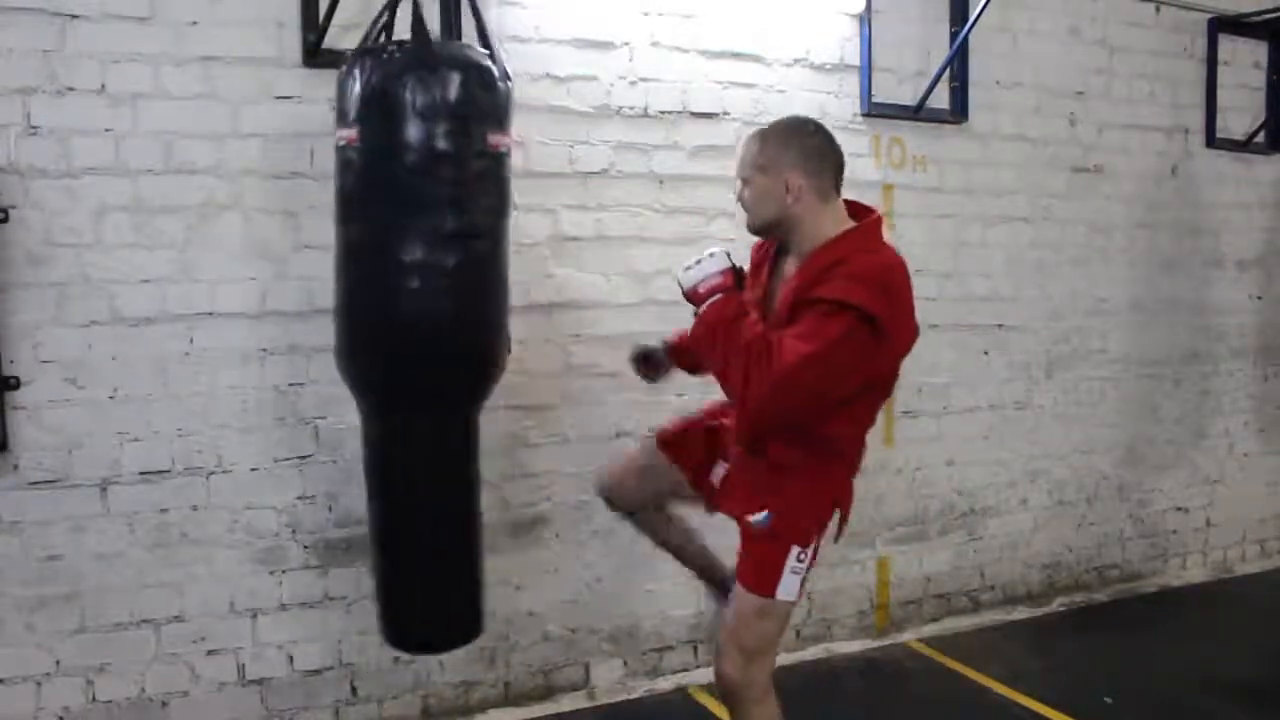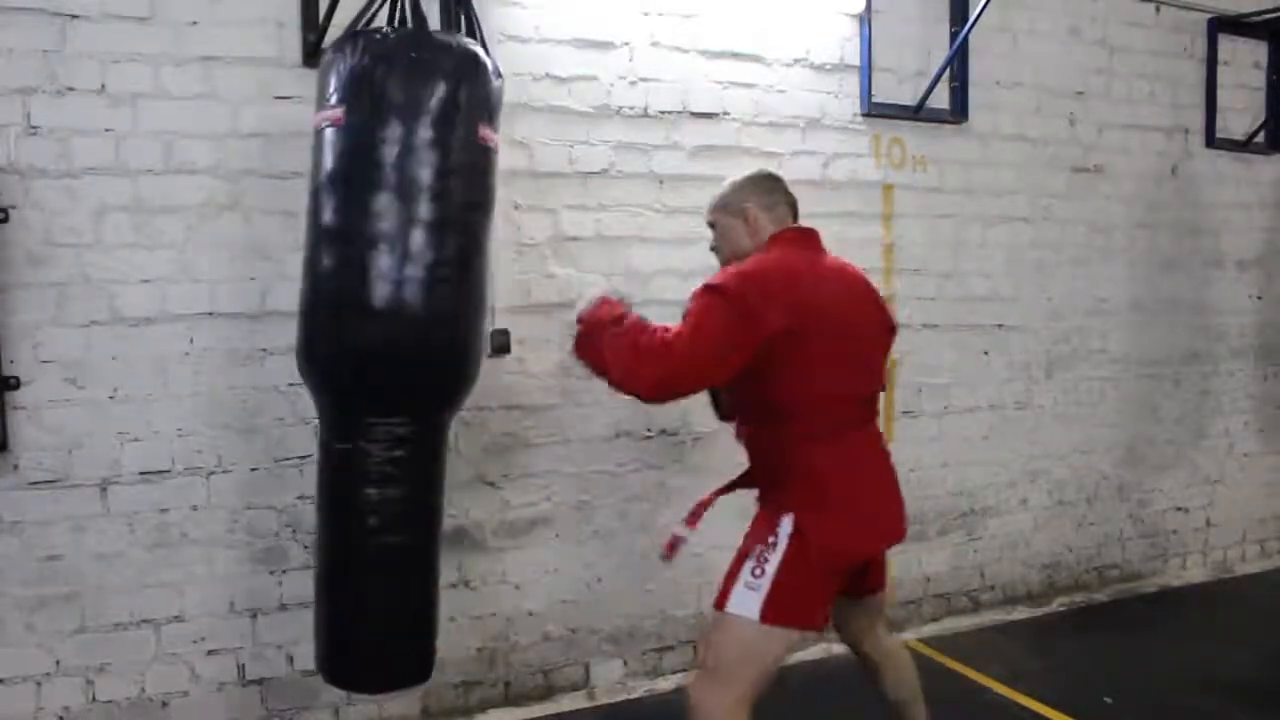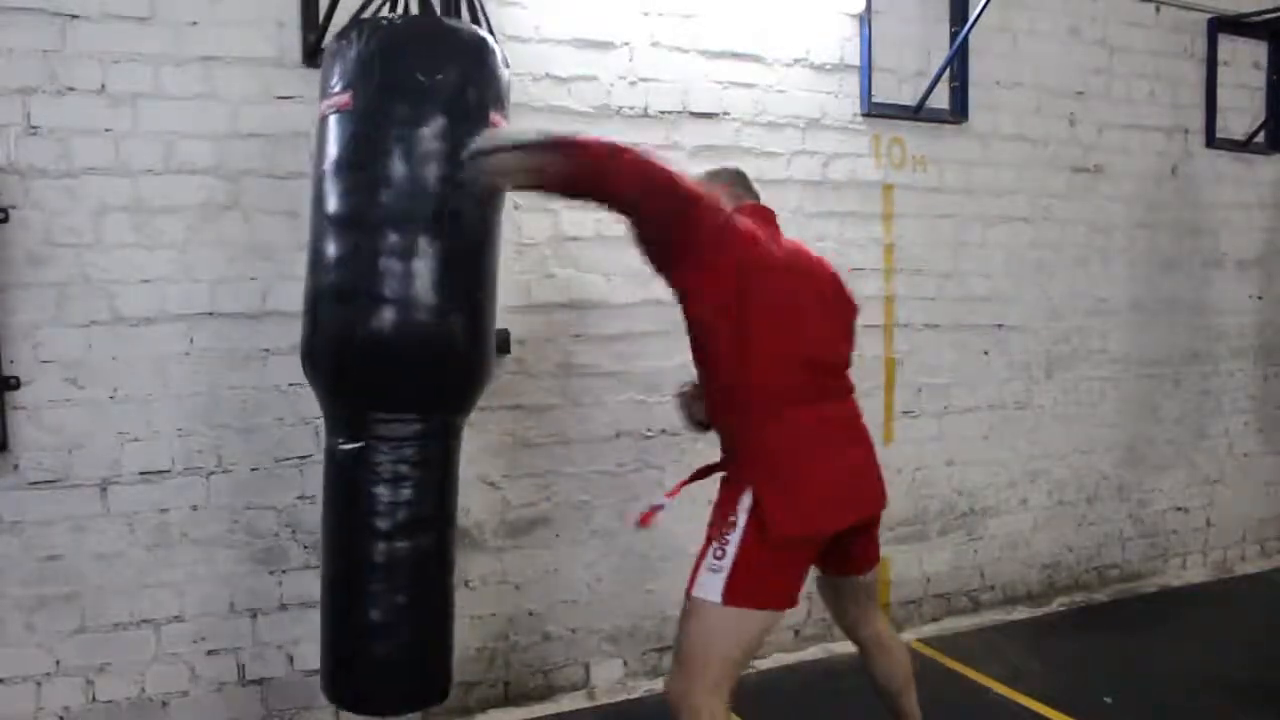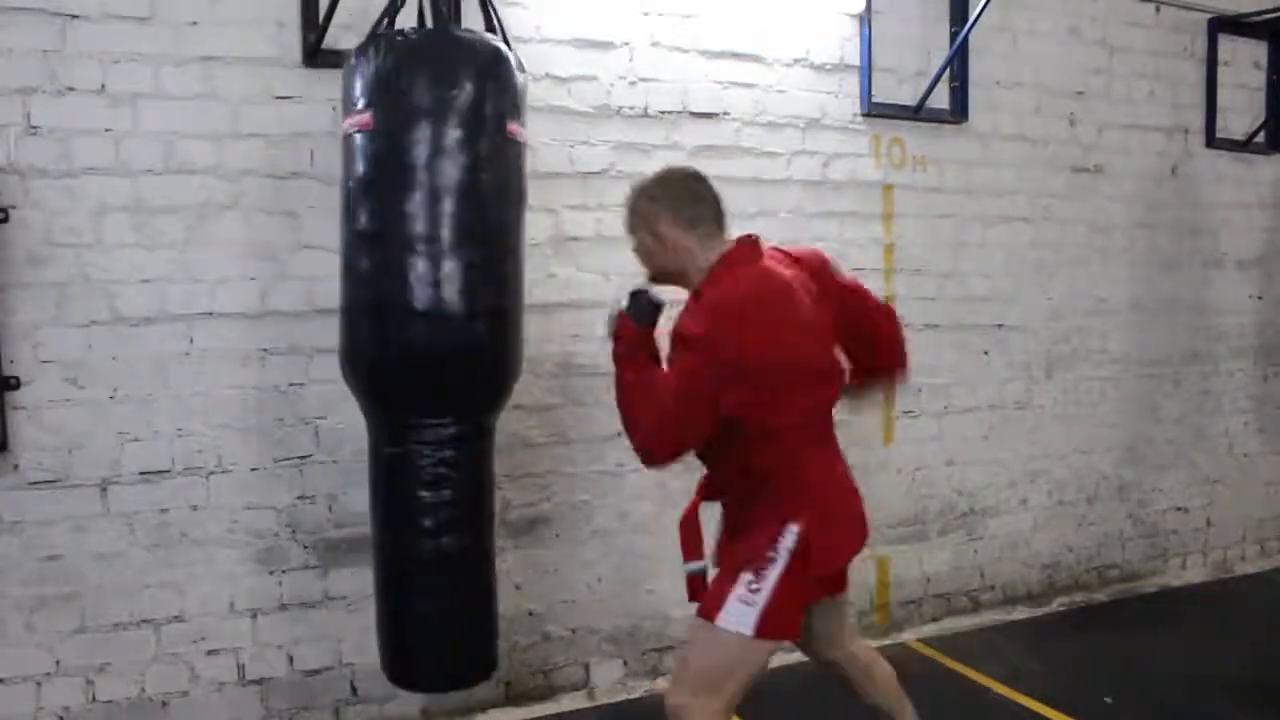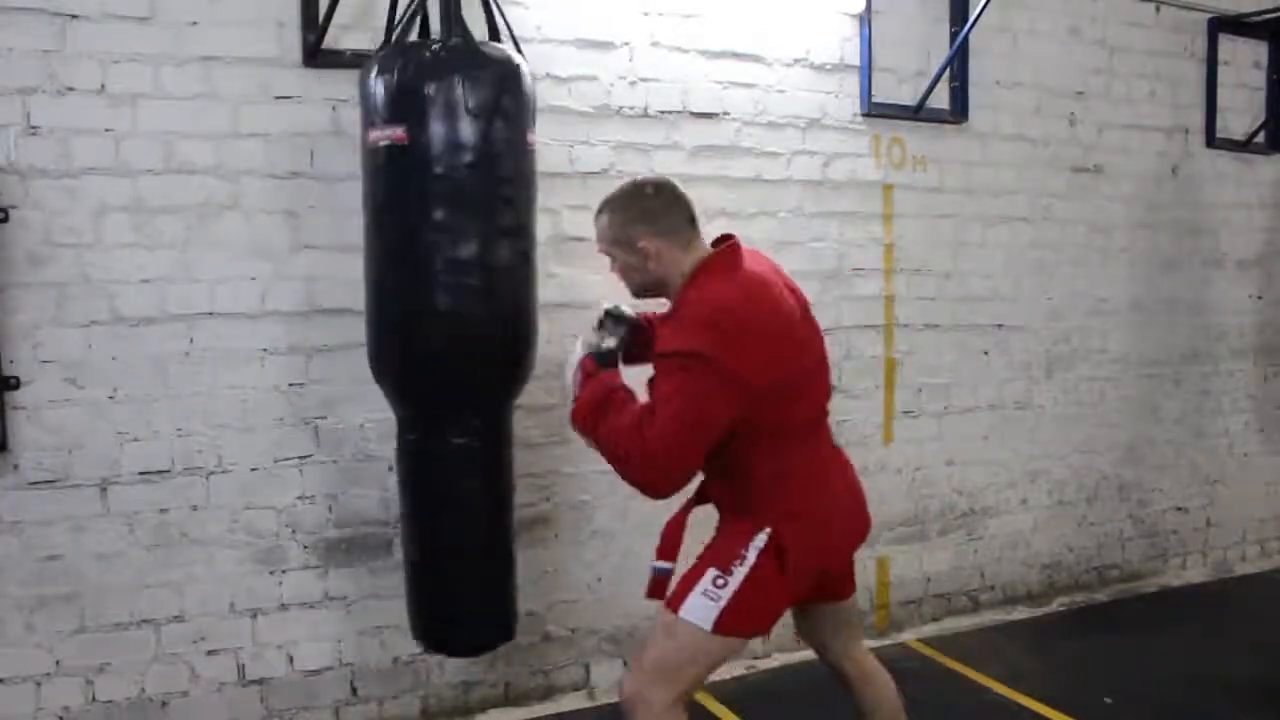
dt=0.4s
person 1, frame 1
left shoulder: (860, 287)
right shoulder: (781, 244)
left elbow: (767, 391)
left wrist: (716, 296)
right wrist: (677, 351)
left hip: (793, 476)
right hip: (740, 431)
left knee: (739, 670)
right knee: (624, 488)
right ankle: (722, 582)
person 1, frame 2
left shoulder: (754, 286)
right shoulder: (852, 284)
left elbow: (661, 368)
left wrist: (601, 319)
right wrist: (742, 397)
left hip: (810, 509)
right hip: (862, 495)
right knee: (868, 634)
person 1, frame 3
left shoulder: (723, 244)
right shoulder: (820, 276)
left elbow: (648, 187)
left wrist: (539, 157)
right wrist: (717, 405)
left hip: (776, 485)
right hip: (848, 473)
right knee: (866, 620)
person 1, frame 4
left shoulder: (723, 317)
right shoulder: (791, 267)
left elbow: (657, 438)
right elbow: (877, 327)
left wrist: (631, 338)
right wrist: (861, 374)
left hip: (786, 518)
right hip: (821, 501)
right knee: (833, 643)
person 1, frame 5
left shoulder: (713, 321)
right shoulder: (741, 269)
left elbow: (655, 464)
left wrist: (594, 379)
right wrist: (638, 335)
left hip: (776, 525)
right hip: (819, 504)
right knee: (845, 652)
